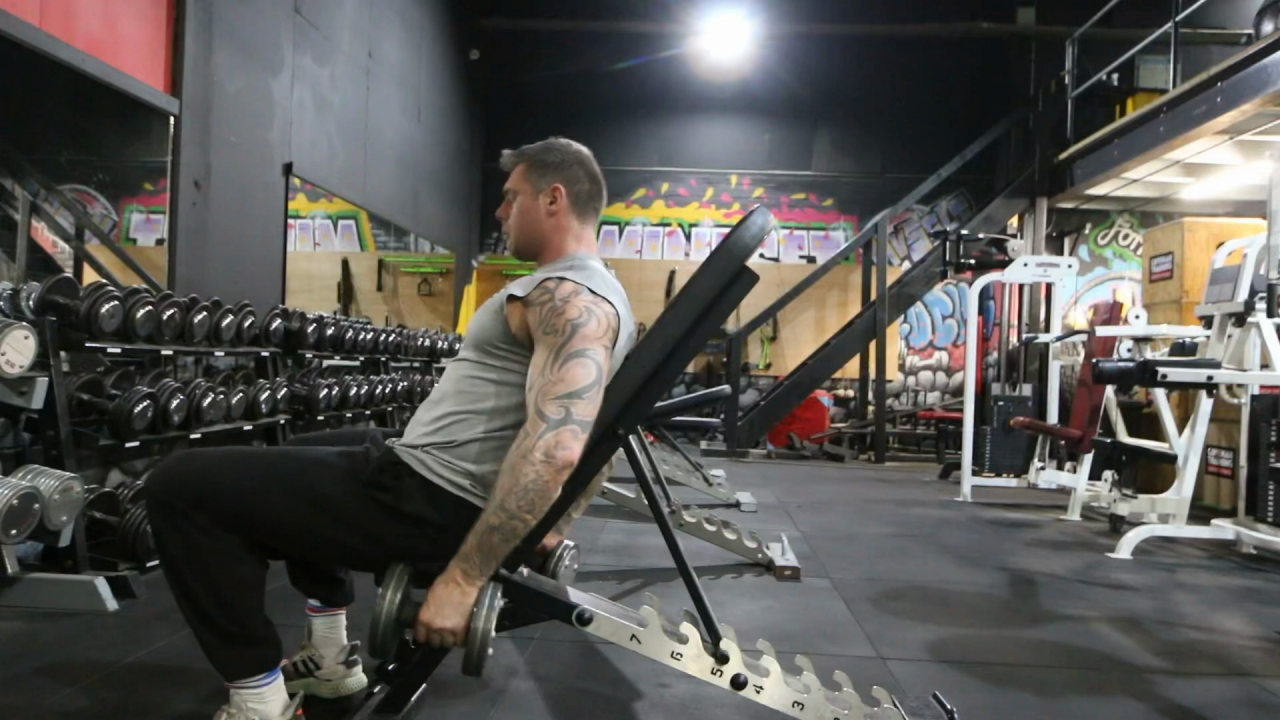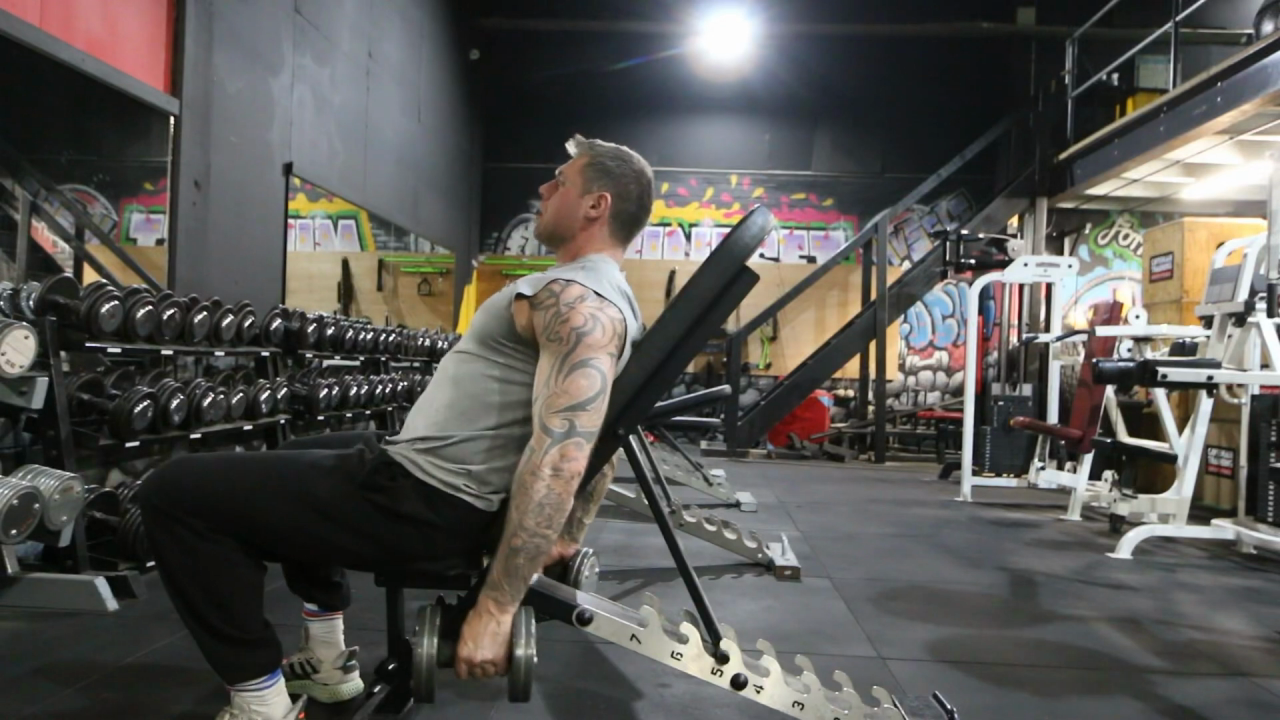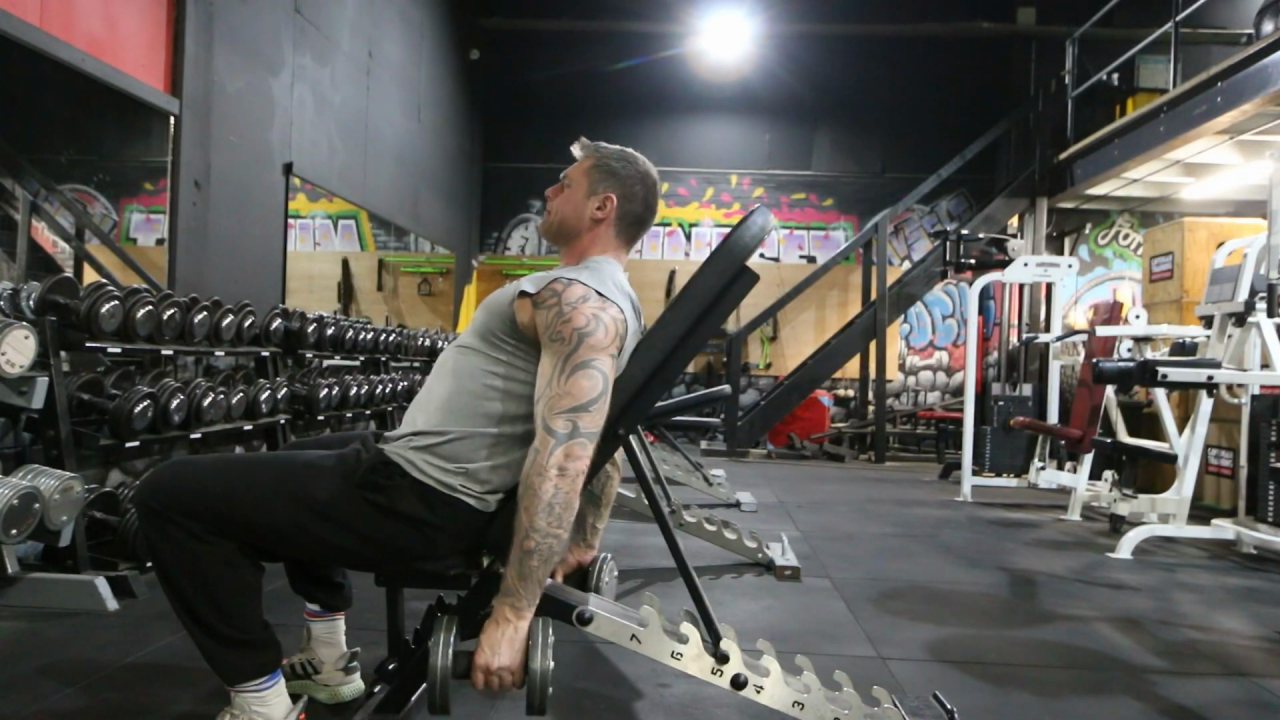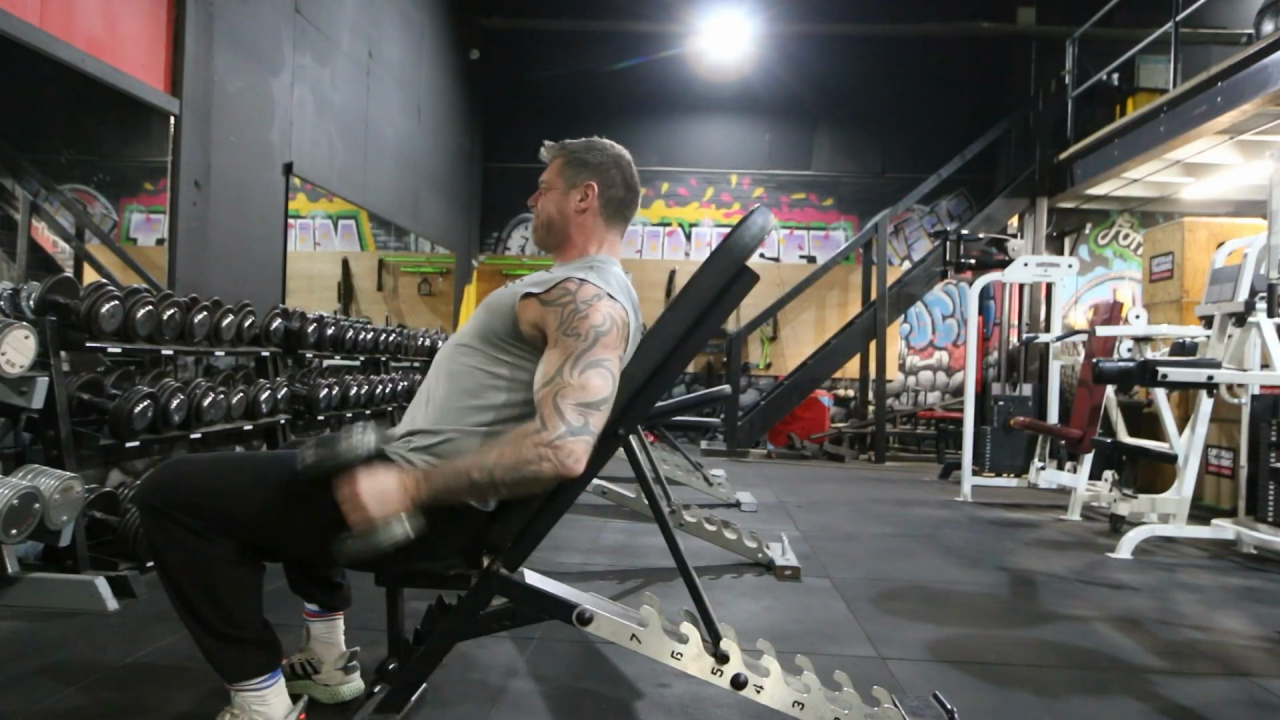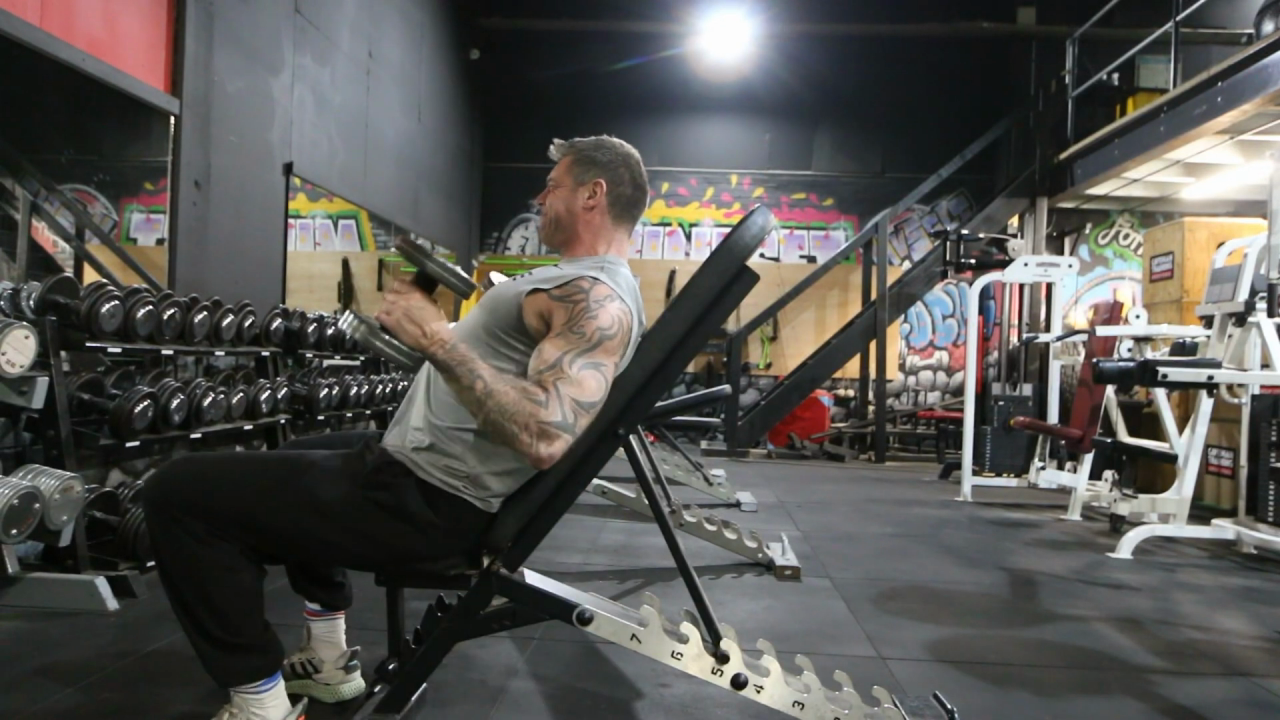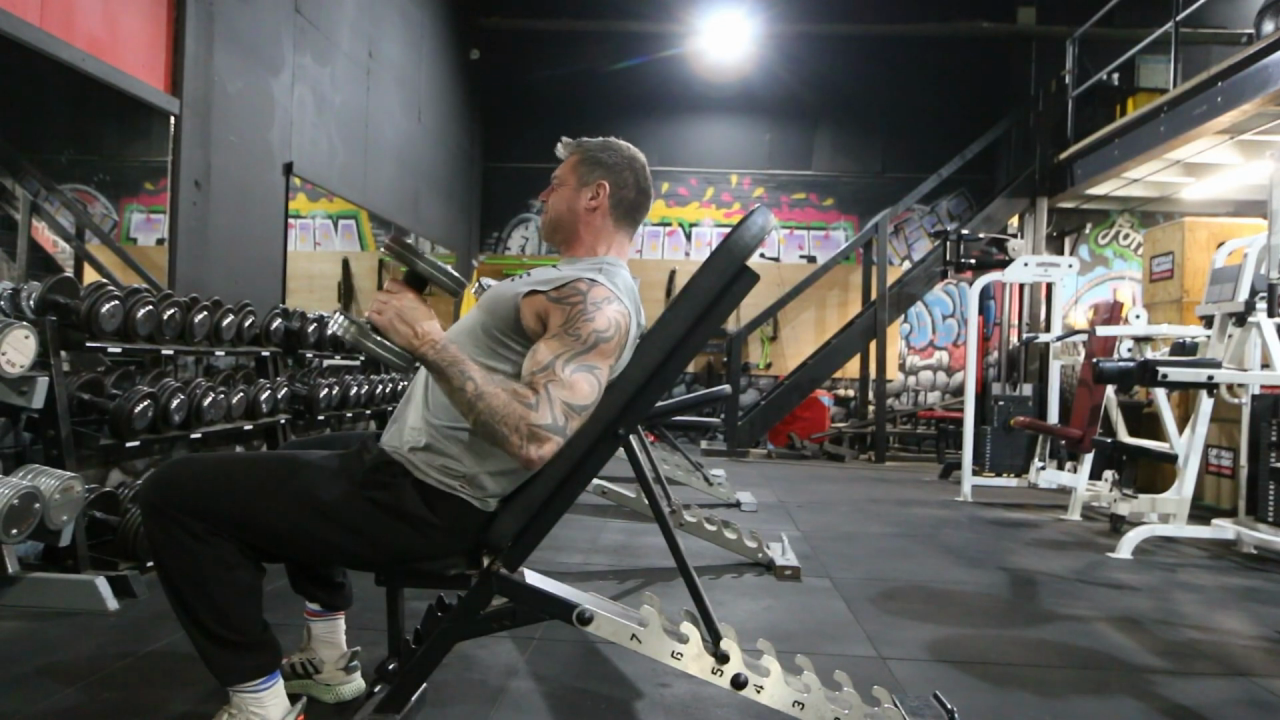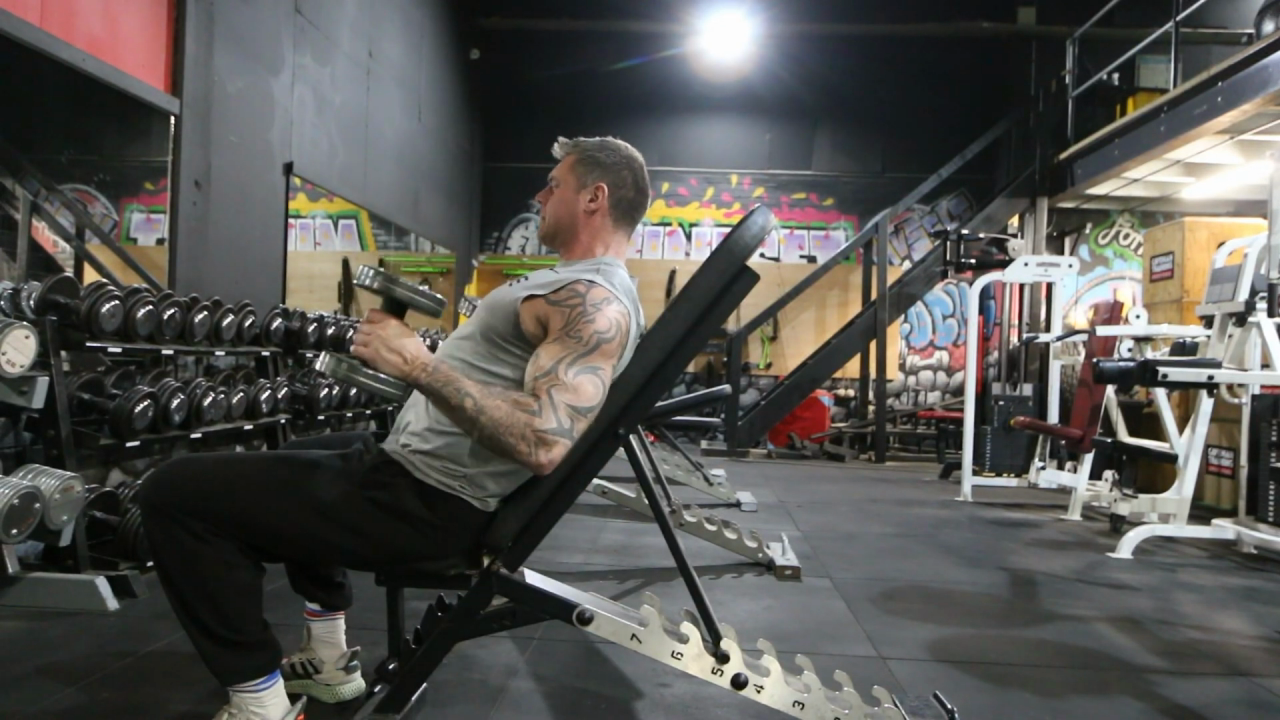
dt=0.5s
person 1, frame 1
left shoulder: (570, 298)
right shoulder: (590, 296)
left elbow: (554, 448)
right elbow: (586, 440)
left wrist: (463, 579)
right wrist: (552, 529)
left hip: (429, 500)
right hip: (435, 480)
left knee: (180, 486)
right knee: (301, 455)
right ankle: (329, 656)
person 1, frame 2
left shoulder: (577, 301)
right shoulder: (598, 299)
left elbow: (559, 456)
right elbow: (587, 445)
left wrist: (494, 608)
right wrist: (568, 537)
left hip: (424, 500)
right hip: (437, 485)
left knee: (175, 492)
right knee: (295, 462)
right ankle: (327, 661)
person 1, frame 3
left shoulder: (579, 299)
right shoulder: (604, 299)
left elbow: (563, 455)
right elbow: (596, 444)
left wrist: (510, 615)
right wrist: (584, 543)
left hip: (420, 499)
right hip: (428, 476)
left knee: (172, 494)
right knee: (294, 461)
right ankle: (328, 661)
person 1, frame 4
left shoulder: (588, 301)
right shoulder: (587, 290)
left elbow: (563, 449)
right elbow: (566, 430)
left wrist: (410, 486)
left hip: (429, 497)
right hip: (426, 477)
left knee: (173, 493)
right knee: (296, 469)
right ankle: (326, 660)
person 1, frame 5
left shoulder: (597, 301)
right shoulder: (587, 285)
left elbow: (544, 435)
left wrist: (437, 339)
right wrist: (438, 334)
left hip: (429, 499)
right hip: (426, 469)
left knee: (179, 492)
right knee: (294, 458)
right ankle: (327, 661)
person 1, frame 6
left shoulder: (595, 302)
right shoulder: (585, 285)
left elbow: (534, 436)
left wrist: (427, 339)
right wrist: (429, 336)
left hip: (426, 497)
right hip: (425, 472)
left knee: (176, 492)
right knee: (295, 460)
right ankle: (328, 660)
person 1, frame 7
left shoulder: (595, 305)
right shoulder: (582, 284)
left elbow: (543, 441)
left wrist: (418, 365)
left hip: (429, 499)
right hip: (424, 465)
left knee: (176, 492)
right knee: (299, 458)
right ankle: (328, 661)
